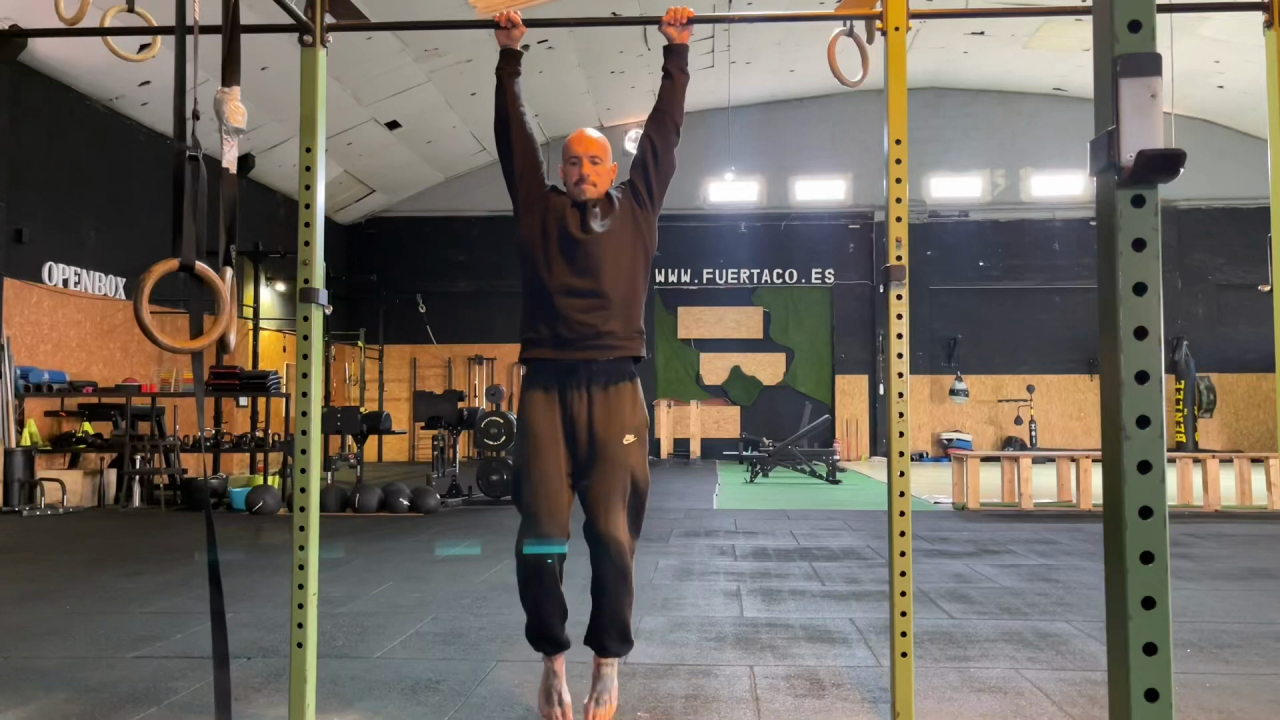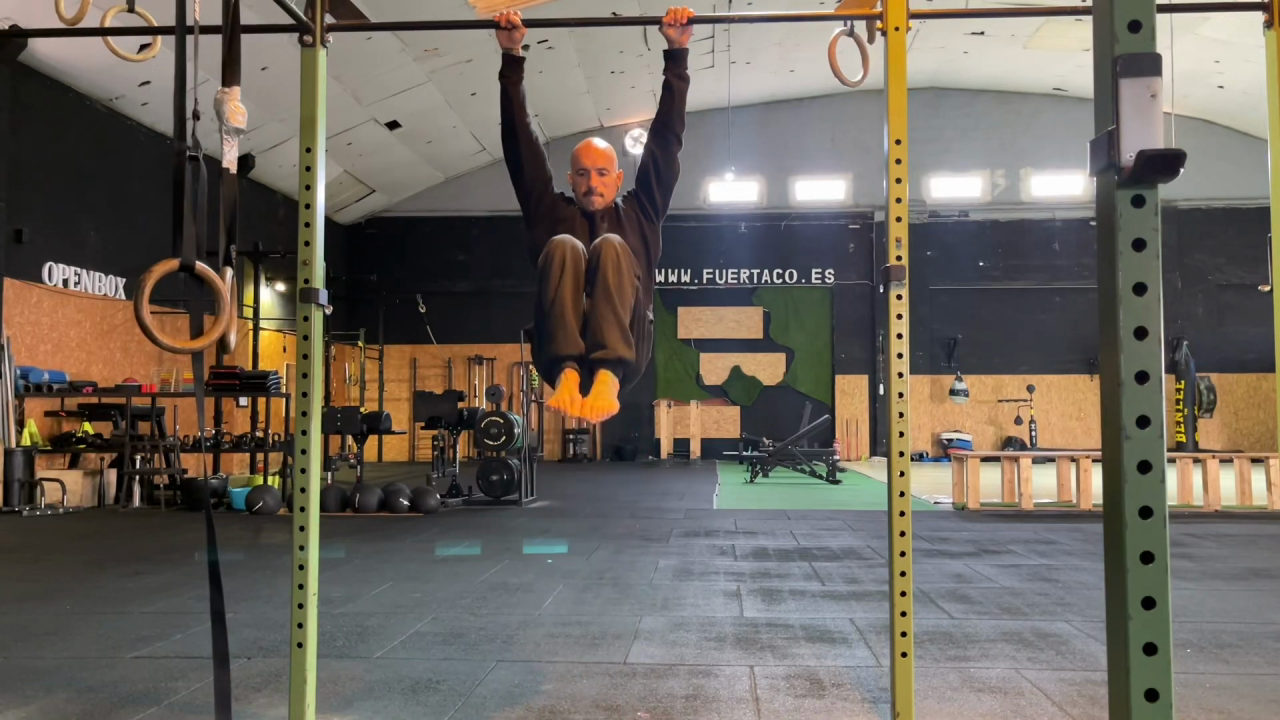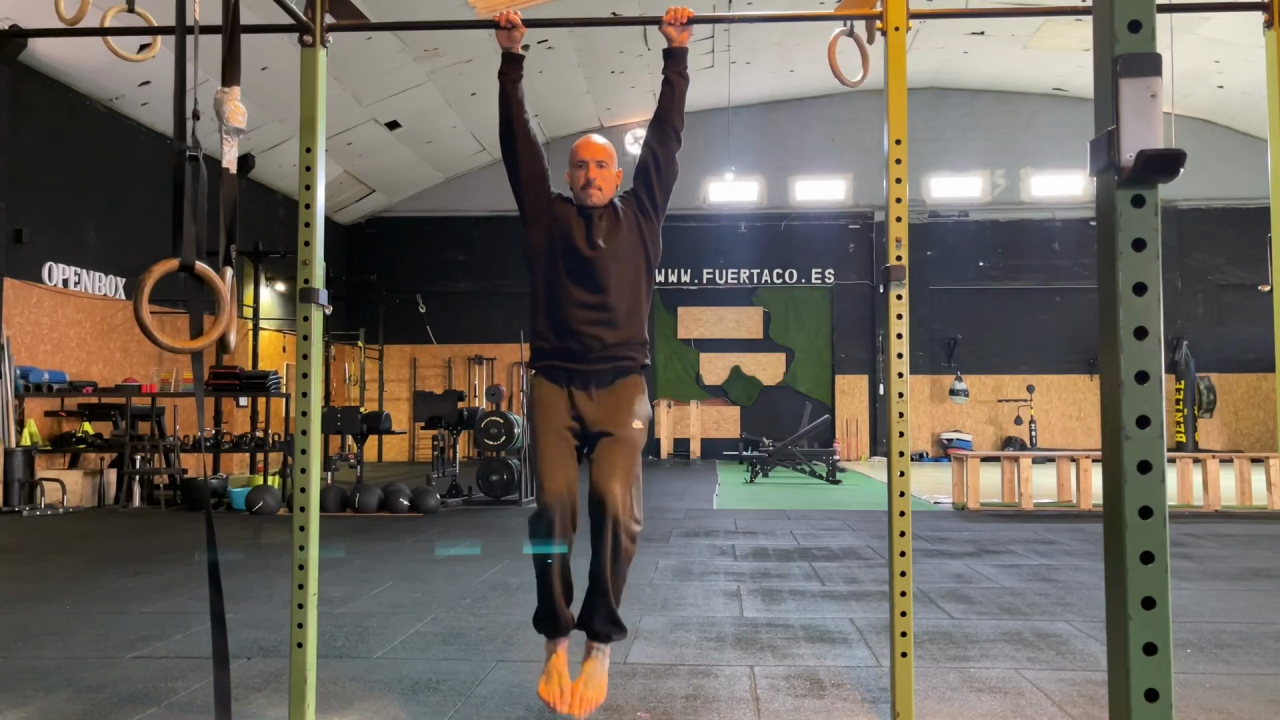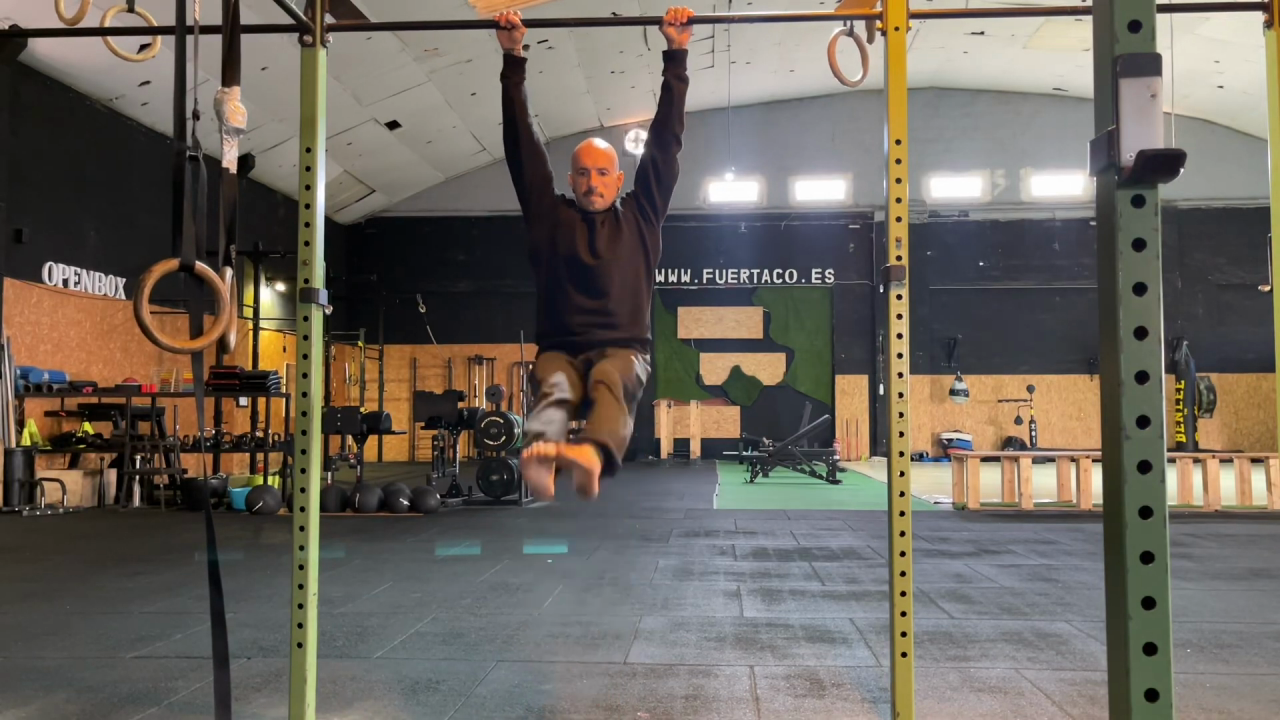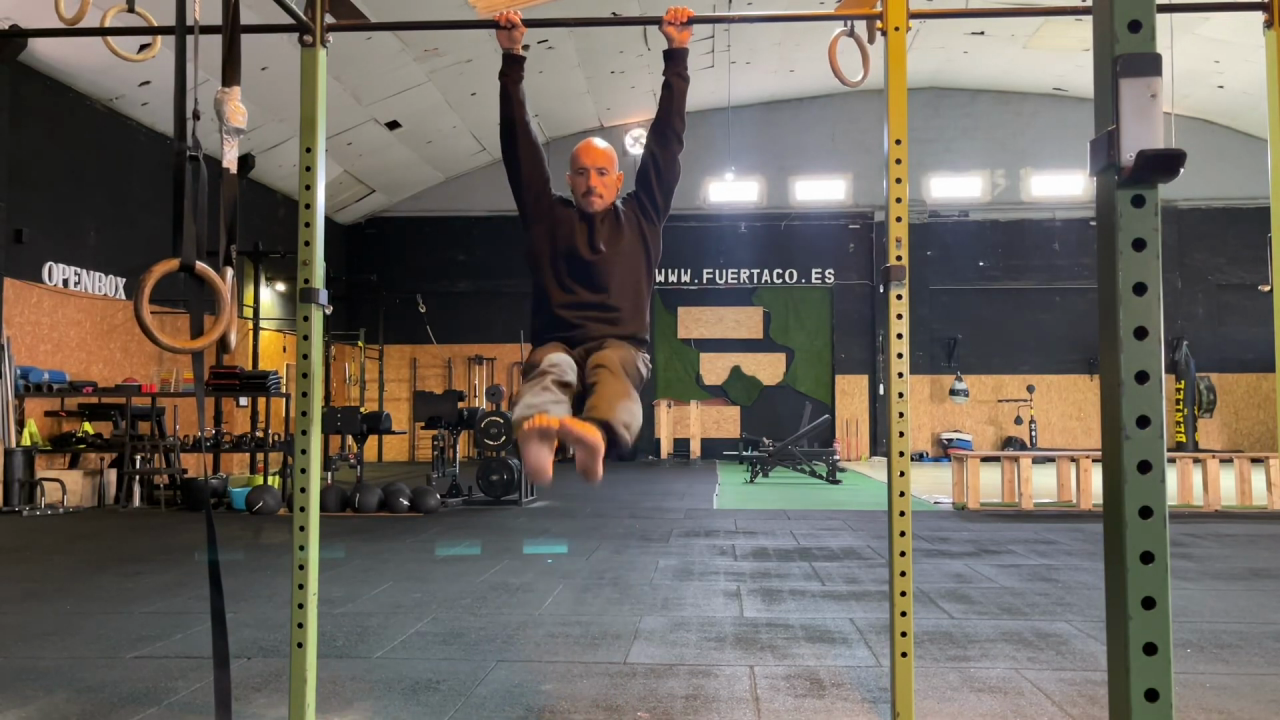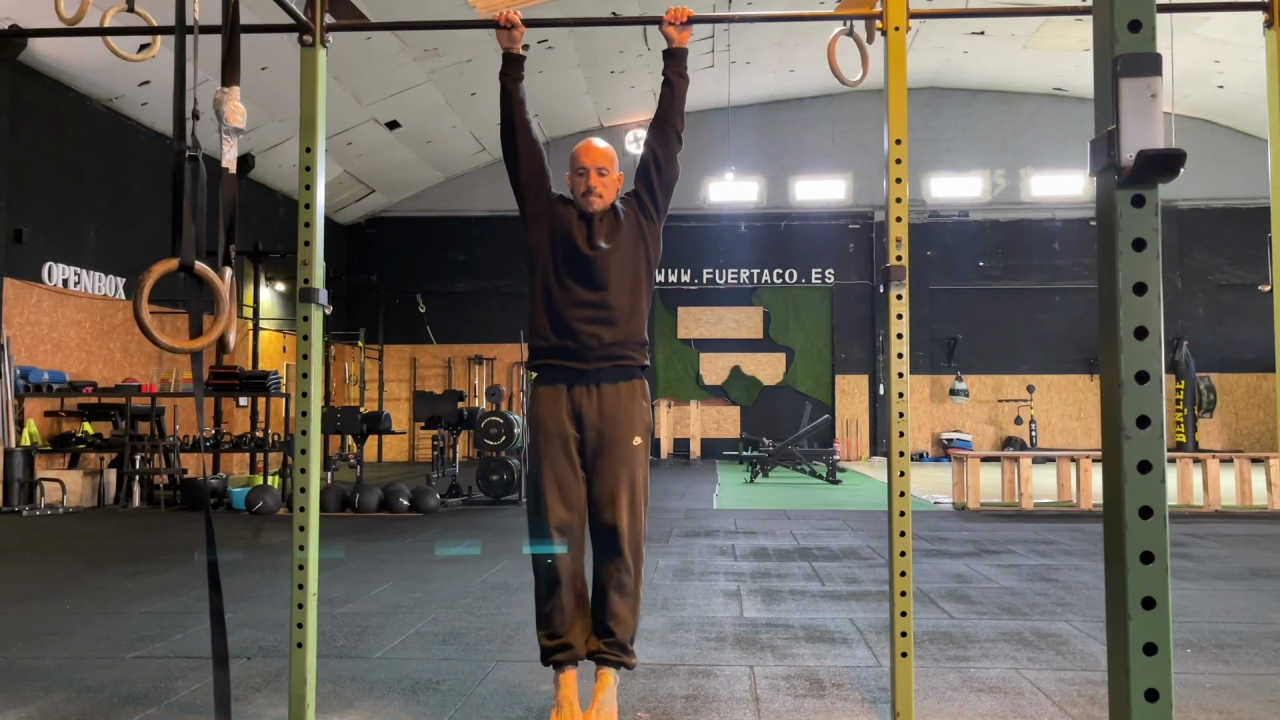
dt=0.7s
person 1, frame 1
left shoulder: (635, 208)
right shoulder: (539, 208)
left elbow: (663, 133)
right elbow: (512, 136)
left hip: (614, 387)
right hip: (547, 386)
left knee: (612, 535)
right knee: (541, 533)
right ankle: (552, 659)
person 1, frame 2
left shoulder: (639, 213)
right shoulder: (549, 213)
left elbow: (666, 139)
right elbow: (519, 141)
left wrist: (677, 54)
right wrist: (511, 56)
left hip: (626, 344)
right hip: (560, 350)
left knee: (611, 248)
right knee: (562, 248)
left ankle: (608, 373)
right ankle: (569, 371)
person 1, frame 3
left shoulder: (639, 213)
right shoulder: (547, 214)
left elbow: (665, 138)
right elbow: (518, 142)
right wrist: (511, 59)
left hip: (622, 384)
right hip: (555, 384)
left knee: (615, 501)
right knee: (552, 501)
left ankle: (599, 645)
right ankle: (556, 640)
person 1, frame 4
left shoulder: (639, 217)
right shoulder: (552, 215)
left elbow: (664, 144)
right elbow: (522, 146)
left wrist: (675, 55)
right wrist: (514, 60)
left hip: (623, 352)
right hip: (561, 352)
left knee: (609, 383)
right knee: (552, 392)
left ankle: (591, 456)
right ankle: (544, 454)
person 1, frame 5
left shoulder: (640, 217)
right shoulder: (549, 215)
left elbow: (665, 144)
right elbow: (519, 144)
left wrist: (677, 55)
right wrist: (512, 58)
left hip: (620, 350)
right hip: (558, 343)
left knee: (612, 372)
right knee: (551, 373)
left ankle: (593, 433)
right ankle: (540, 427)
person 1, frame 6
left shoulder: (640, 216)
right shoulder: (546, 216)
left elbow: (665, 139)
right elbow: (518, 141)
right wrist: (511, 58)
left hip: (621, 389)
right hip: (556, 389)
left knee: (619, 534)
right knee: (557, 534)
